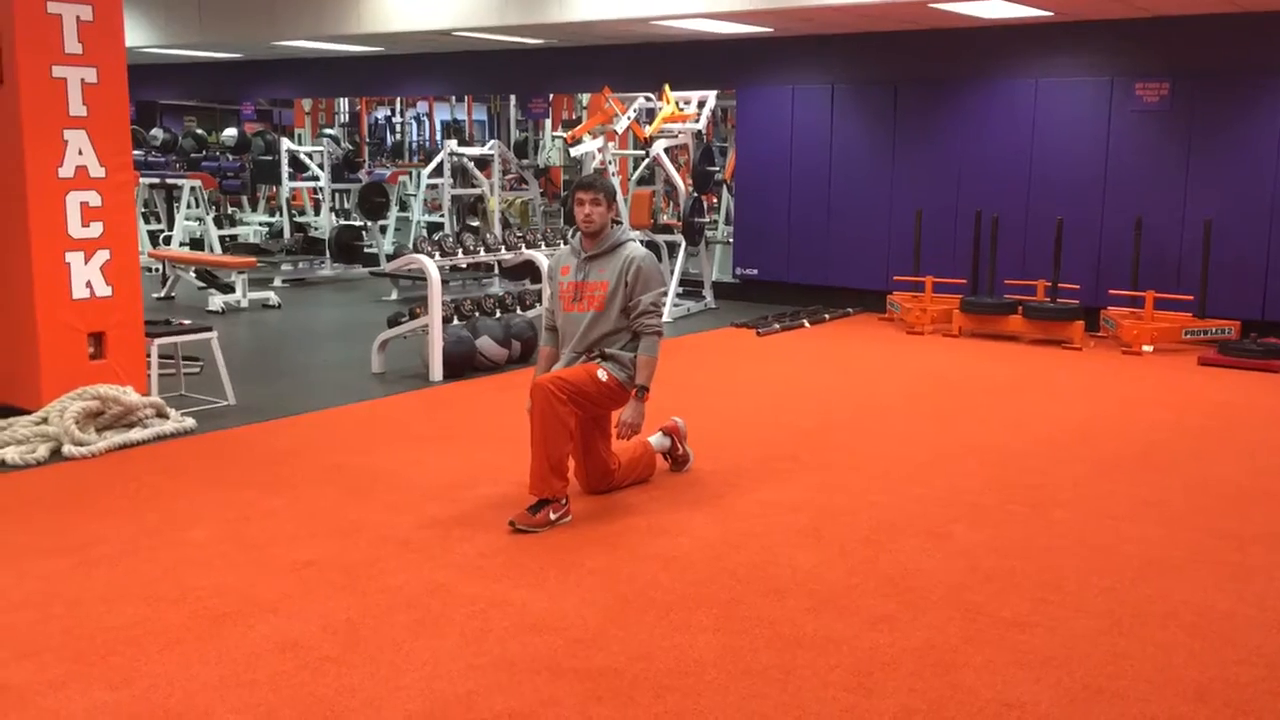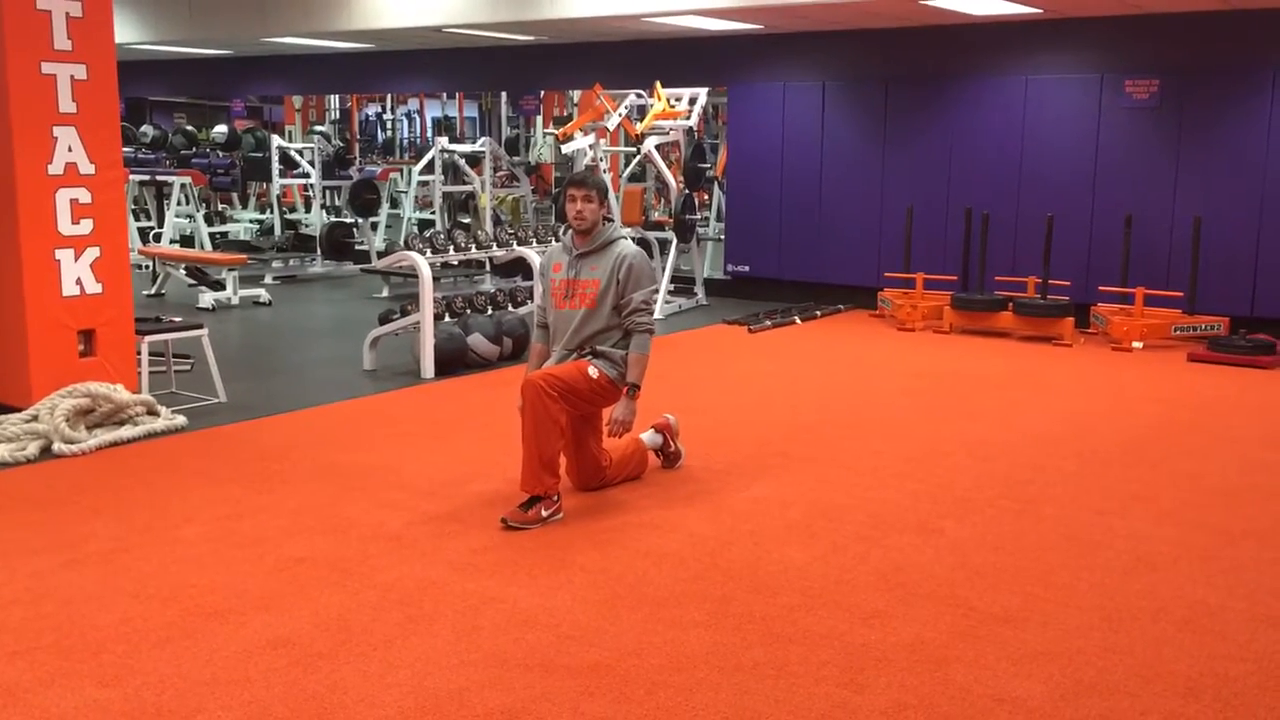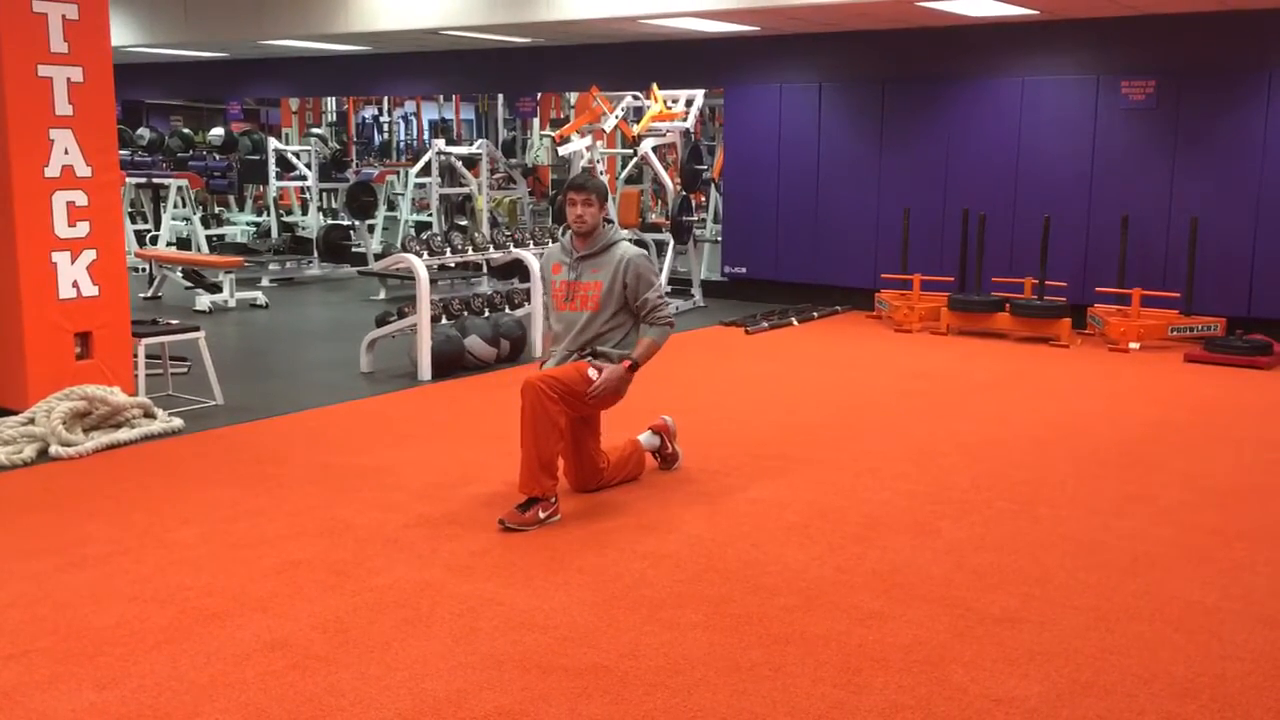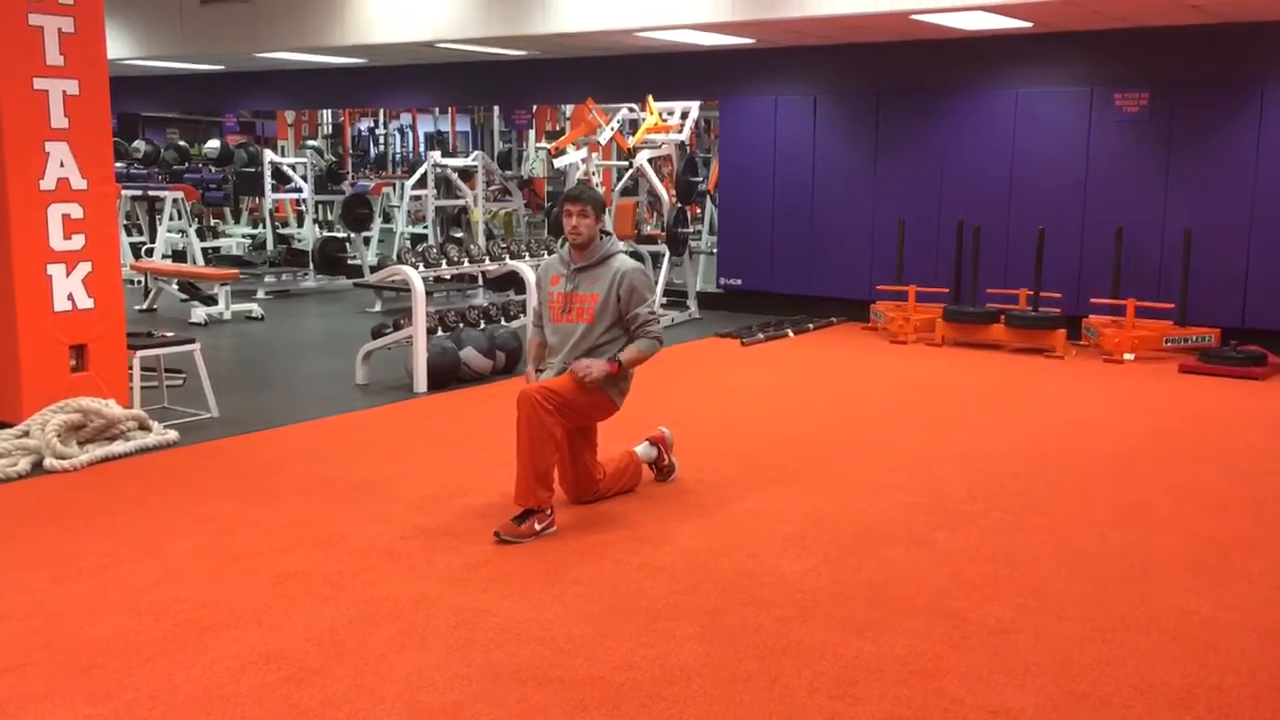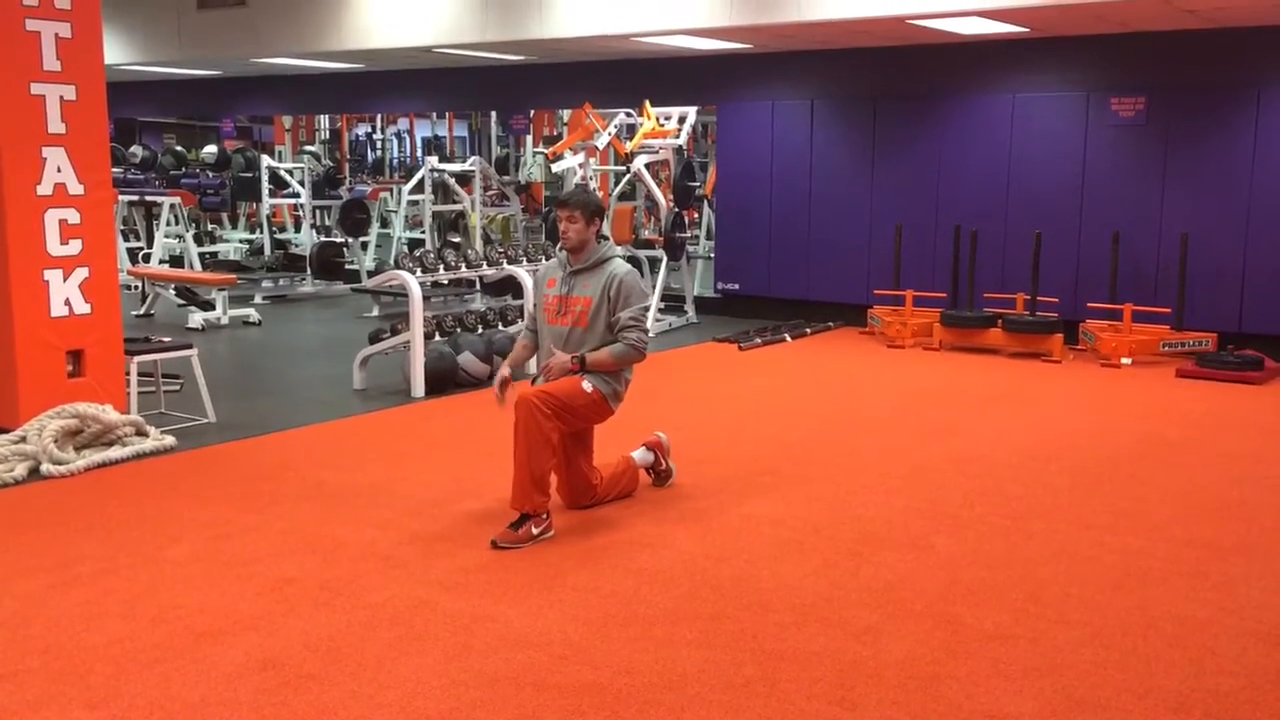
dt=1s
person 1, frame 1
left shoulder: (635, 260)
right shoulder: (560, 261)
left elbow: (650, 333)
right elbow: (551, 329)
left wrist: (639, 397)
right wrist: (535, 391)
left hip: (613, 370)
right hip: (575, 374)
left knee: (549, 388)
right knee: (597, 479)
left ankle: (552, 500)
right ankle: (664, 440)
person 1, frame 2
left shoulder: (627, 257)
right shoulder: (552, 258)
left elbow: (641, 331)
right elbow: (542, 327)
left wrist: (630, 395)
right wrist: (526, 386)
left hip: (604, 368)
right hip: (566, 370)
left knee: (540, 386)
right knee: (588, 476)
left ankle: (544, 497)
right ankle: (656, 438)
person 1, frame 3
left shoulder: (629, 260)
right shoulder: (552, 258)
left elbow: (661, 322)
left wrist: (626, 368)
right wrist: (545, 363)
left hip: (602, 371)
right hip: (564, 370)
left knee: (536, 387)
right knee: (586, 478)
left ankle: (542, 499)
right ankle: (654, 439)
person 1, frame 4
left shoulder: (625, 272)
right shoulder: (549, 269)
left elbow: (651, 338)
right elbow: (539, 325)
left wrist: (609, 365)
right wrist: (532, 367)
left hip: (601, 385)
right hip: (560, 381)
left knee: (532, 400)
right knee: (583, 489)
left ankle: (537, 510)
right ankle: (651, 451)
person 1, frame 5
left shoulder: (619, 276)
right shoulder: (548, 272)
left elbow: (635, 347)
right elbow: (533, 330)
left wrist: (576, 361)
right wrist: (509, 366)
left hip: (597, 384)
right hip: (557, 388)
left knee: (530, 402)
right knee: (579, 494)
left ankle: (534, 515)
right ankle: (646, 456)
